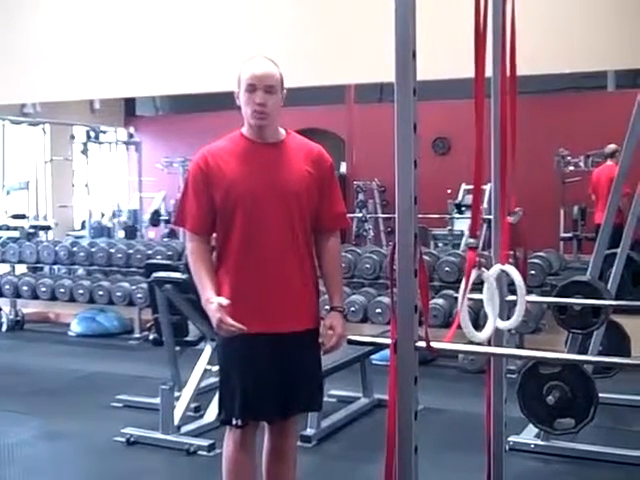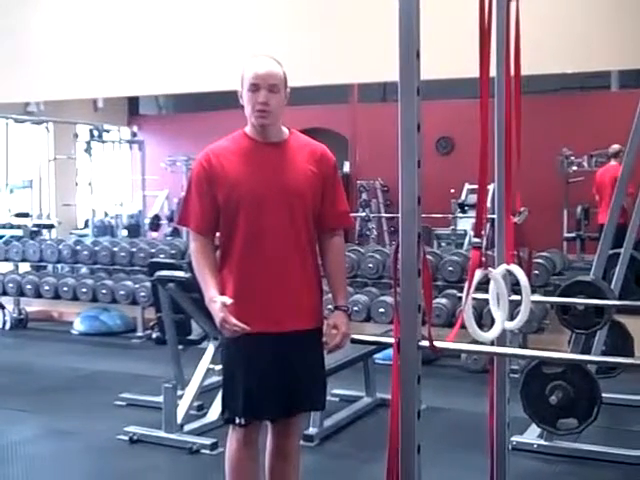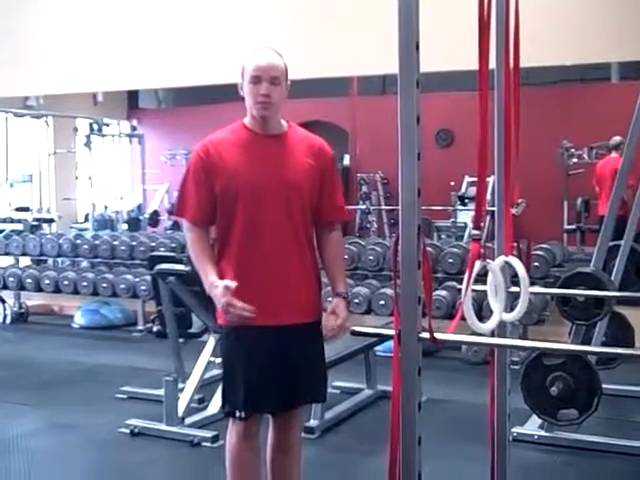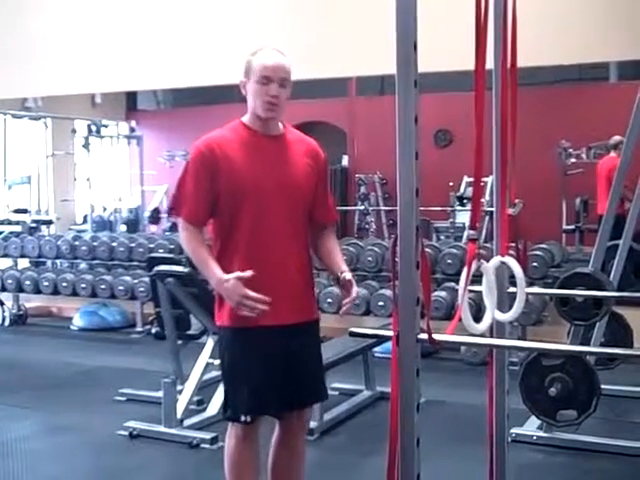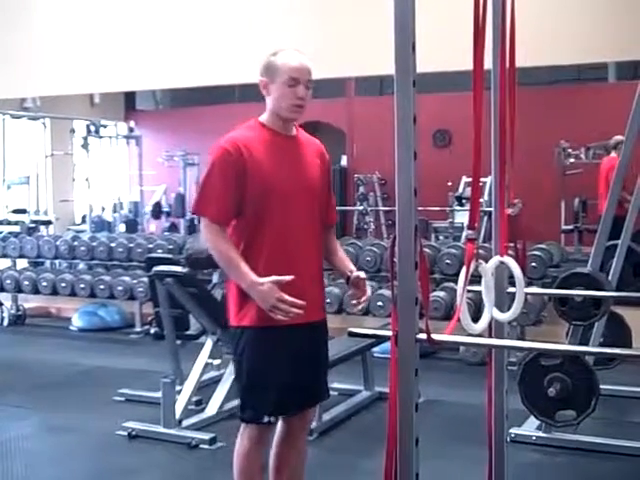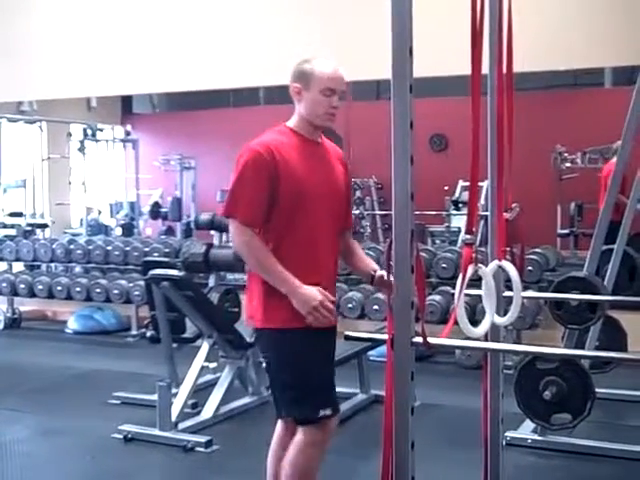
dt=0.4s
person 1, frame 1
left shoulder: (315, 159)
right shoulder: (210, 162)
left elbow: (328, 239)
right elbow: (196, 240)
left wrist: (336, 308)
right wrist: (209, 298)
left hip: (299, 320)
right hip: (241, 322)
left knee: (286, 424)
right knee: (241, 428)
person 1, frame 2
left shoulder: (318, 158)
right shoulder: (213, 161)
left elbow: (332, 238)
right elbow: (200, 240)
left wrist: (340, 307)
right wrist: (213, 297)
left hip: (303, 320)
right hip: (244, 321)
left knee: (289, 424)
right knee: (244, 427)
person 1, frame 3
left shoulder: (316, 151)
right shoulder: (212, 152)
left elbow: (329, 229)
right elbow: (195, 228)
left wrist: (339, 291)
right wrist: (212, 283)
left hip: (302, 312)
right hip: (244, 314)
left knee: (291, 417)
right knee: (245, 420)
person 1, frame 4
left shoulder: (310, 152)
right shoulder: (212, 150)
left elbow: (321, 227)
right elbow: (188, 228)
left wrist: (340, 271)
right wrist: (219, 279)
left hip: (300, 312)
right hip: (244, 315)
left knee: (297, 417)
right knee: (244, 423)
person 1, frame 5
left shoulder: (316, 151)
right shoulder: (234, 149)
right elbow: (211, 231)
left wrist: (349, 272)
right wrist: (253, 285)
left hip: (310, 311)
right hip: (261, 315)
left knee: (300, 419)
right knee: (258, 425)
person 1, frame 6
left shoulder: (335, 157)
right shoulder: (264, 153)
right elbow: (241, 235)
left wrist: (373, 273)
right wrist: (295, 290)
left hip: (317, 313)
right hip: (283, 314)
left knee: (296, 421)
right knee: (317, 422)
